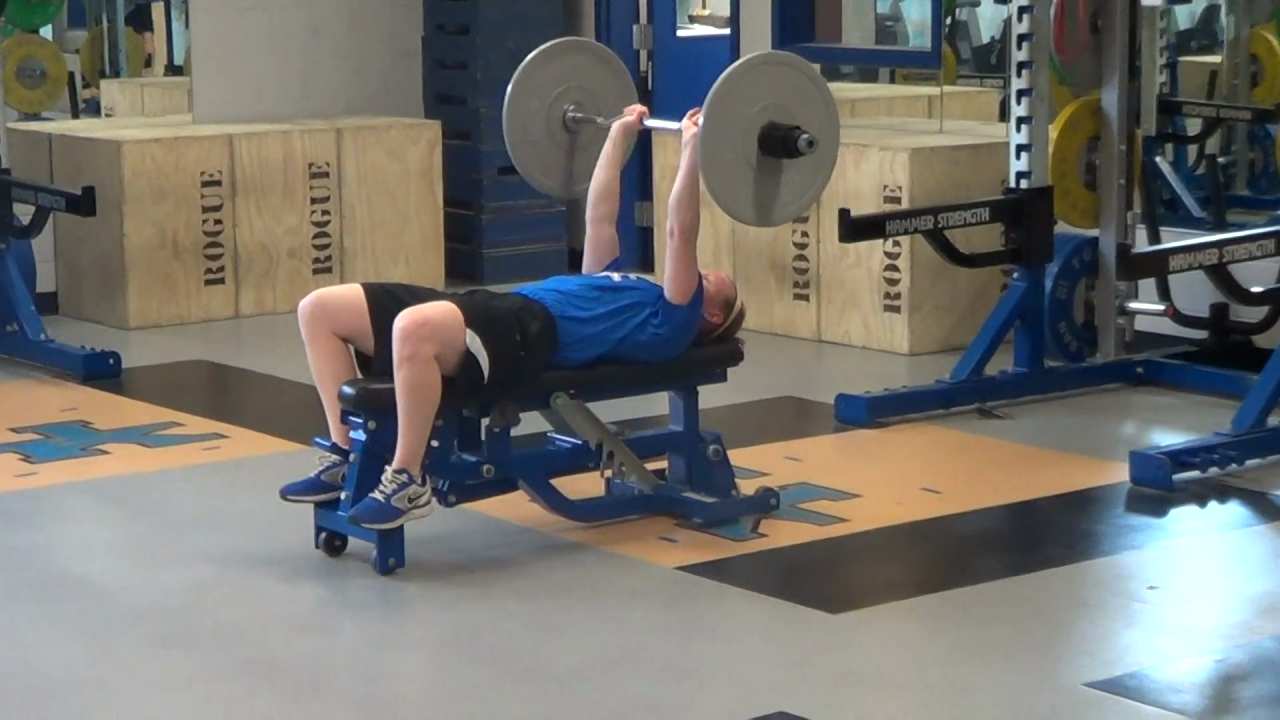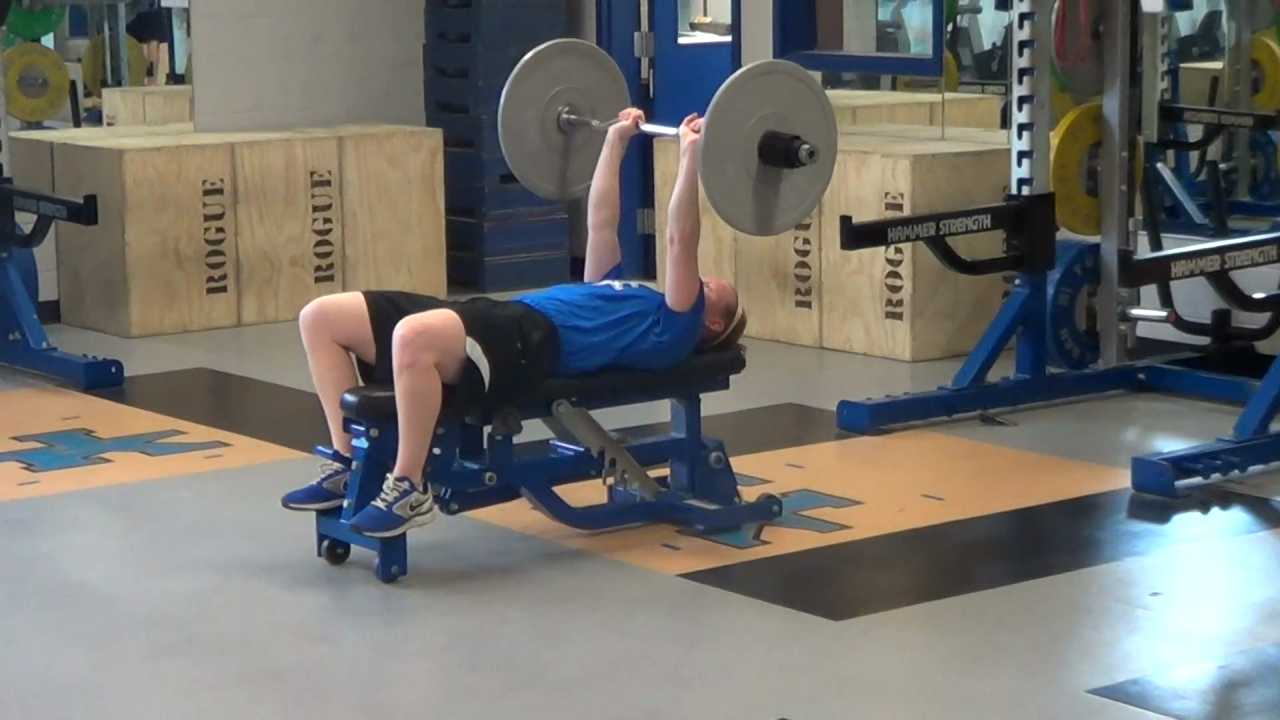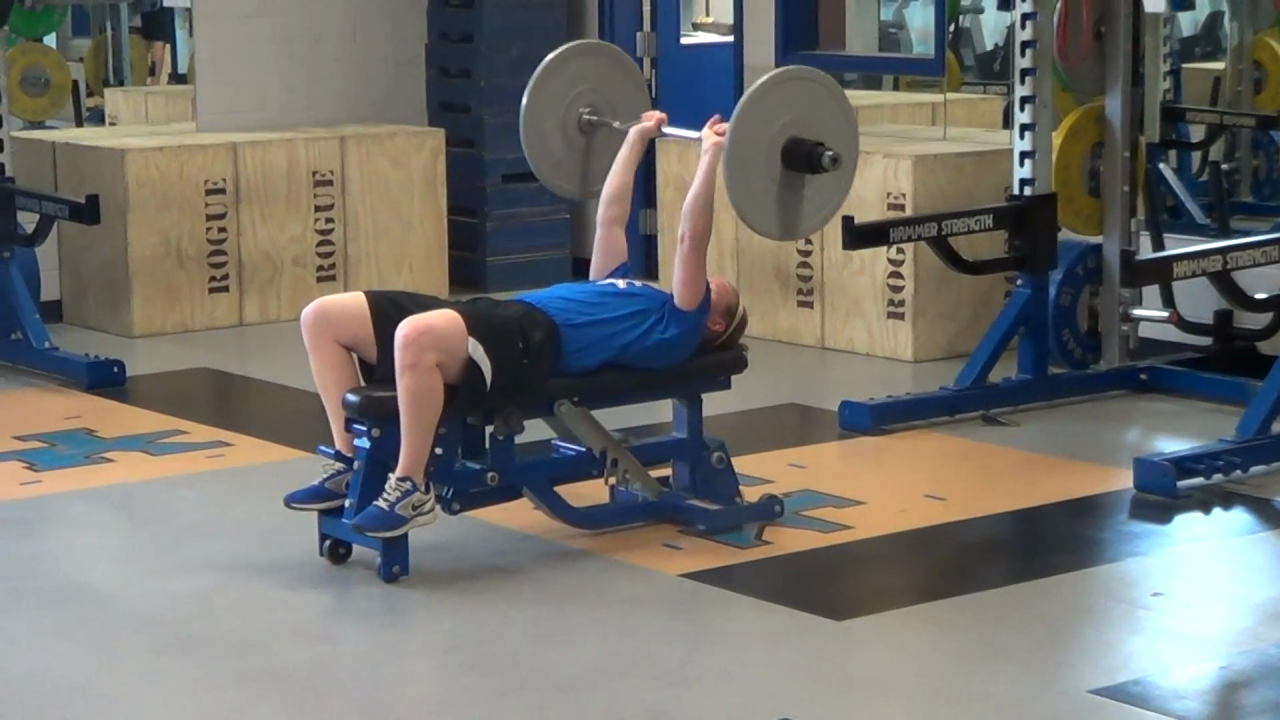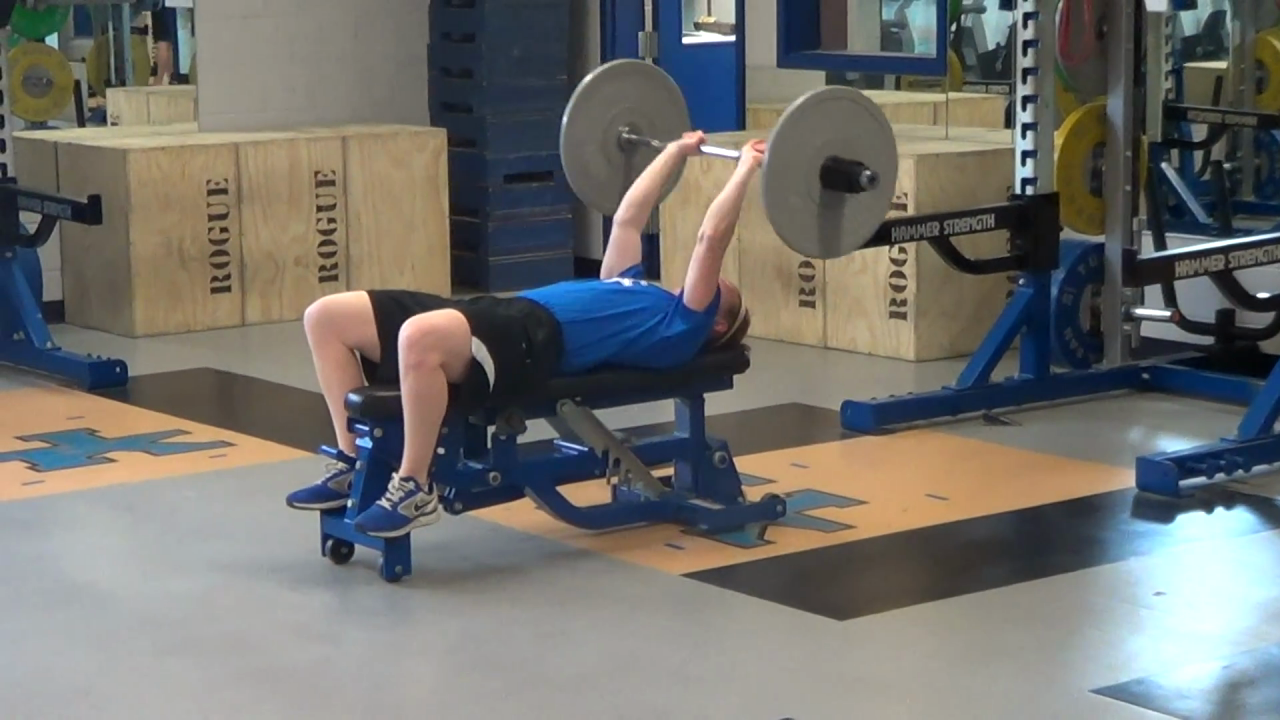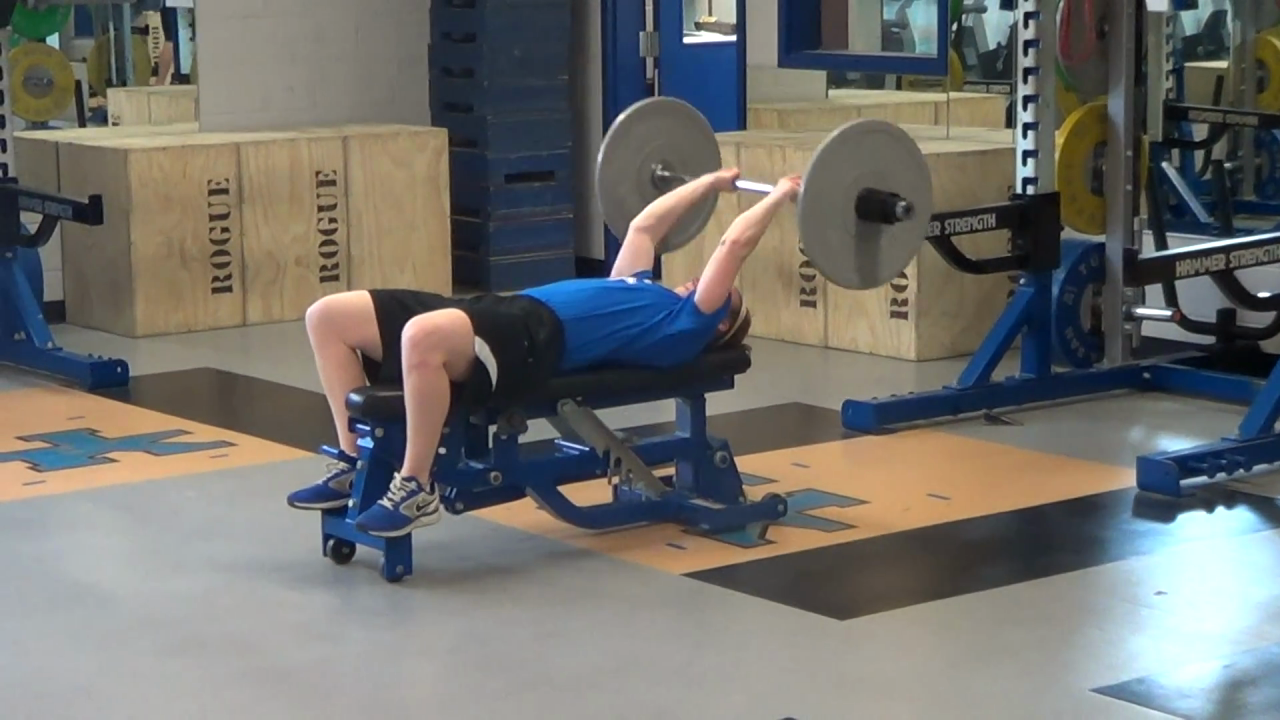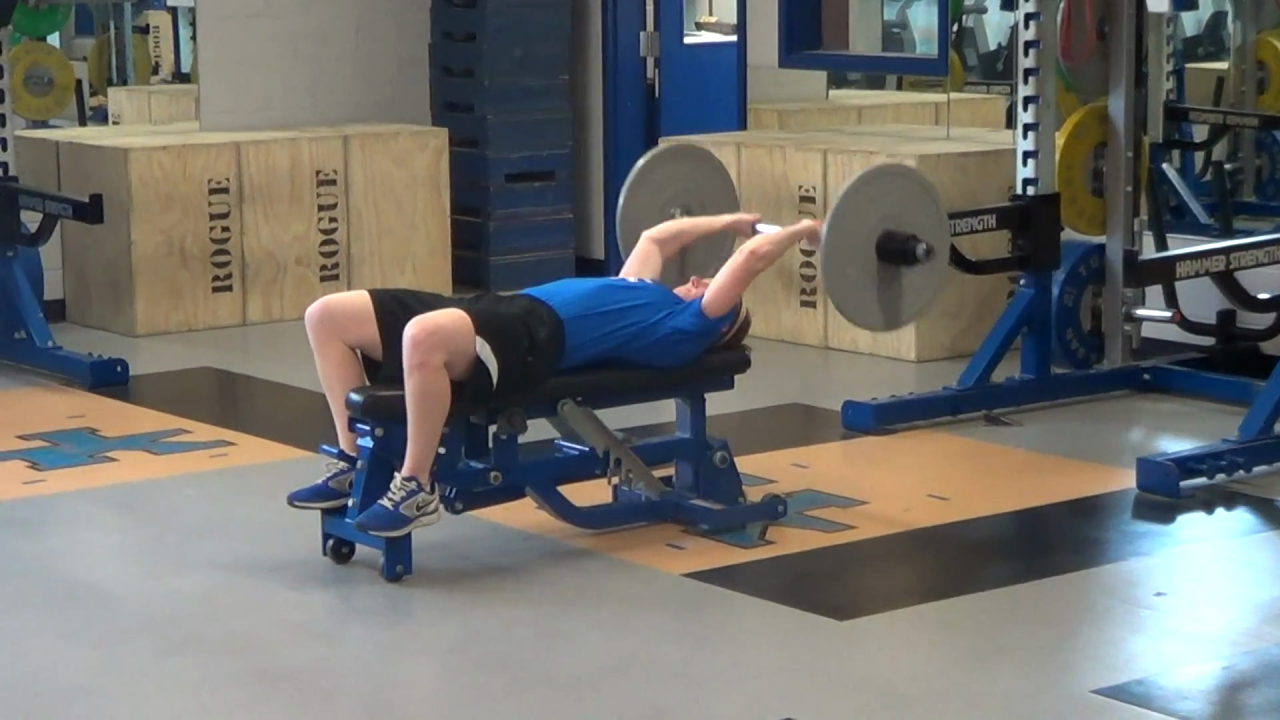
dt=0.2s
person 1, frame 1
left shoulder: (672, 324)
right shoulder: (625, 289)
left elbow: (681, 234)
right elbow: (600, 219)
left wrist: (691, 148)
right wrist: (620, 135)
left hip: (528, 333)
right hip: (495, 307)
left knee: (415, 329)
right knee: (319, 309)
left ankle: (407, 482)
right ankle: (346, 456)
person 1, frame 2
left shoulder: (672, 331)
right shoulder: (623, 294)
left elbow: (681, 242)
right elbow: (601, 224)
left wrist: (691, 154)
right wrist: (615, 140)
left hip: (529, 343)
right hip: (497, 315)
left knee: (414, 337)
right knee: (320, 317)
left ankle: (408, 489)
right ankle: (348, 464)
person 1, frame 3
left shoulder: (676, 329)
right shoulder: (629, 296)
left elbow: (692, 241)
right elbow: (610, 220)
left wrist: (710, 155)
right wrist: (635, 139)
left hip: (532, 341)
right hip: (501, 314)
left knee: (416, 337)
right knee: (322, 316)
left ankle: (411, 489)
right ankle: (350, 464)
person 1, frame 4
left shoulder: (683, 328)
right shoulder: (633, 291)
left elbow: (711, 240)
right elbow: (627, 221)
left wrist: (747, 167)
right wrist: (676, 151)
left hip: (534, 339)
right hip: (502, 313)
left knee: (419, 338)
right knee: (325, 317)
left ankle: (414, 490)
right ankle: (352, 464)
person 1, frame 5
left shoulder: (686, 326)
right shoulder: (640, 291)
left elbow: (734, 245)
right elbow: (644, 226)
left wrist: (782, 193)
right wrist: (711, 181)
left hip: (536, 336)
right hip: (506, 310)
left knee: (422, 336)
right knee: (327, 316)
left ankle: (416, 489)
right ankle: (355, 463)
person 1, frame 6
left shoulder: (688, 328)
right shoulder: (647, 297)
left elbow: (750, 259)
right elbow: (655, 238)
left wrist: (802, 228)
right wrist: (731, 220)
left hip: (538, 334)
right hip: (507, 309)
left knee: (424, 336)
right knee: (328, 315)
left ankle: (415, 488)
right ankle: (354, 462)
